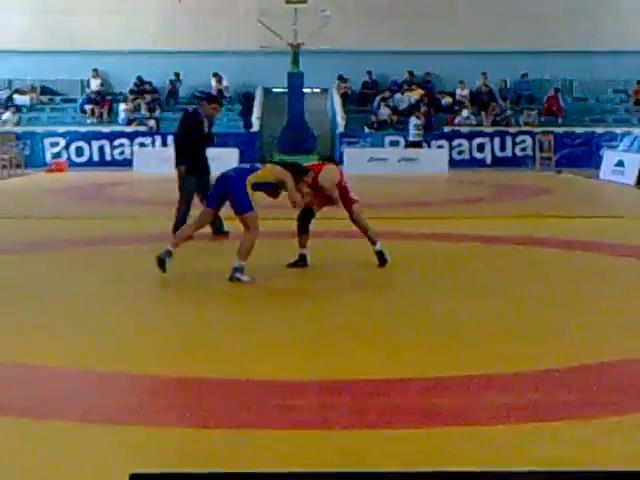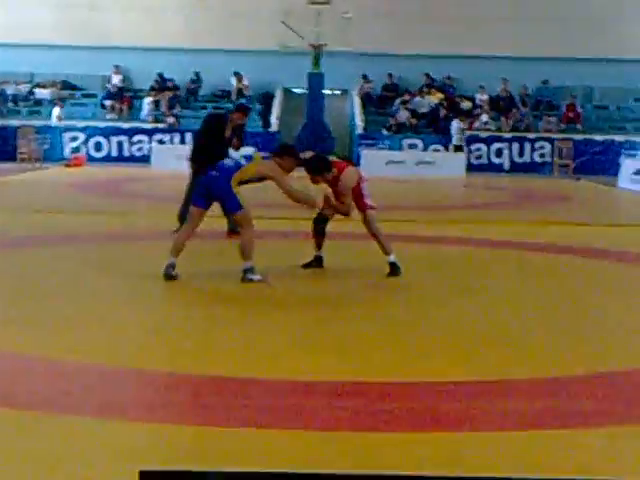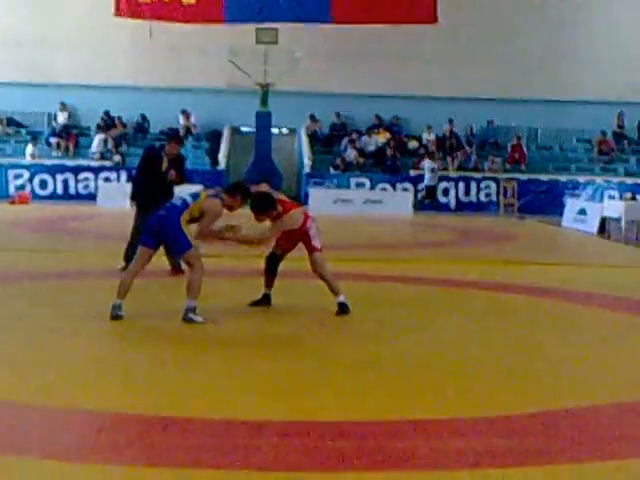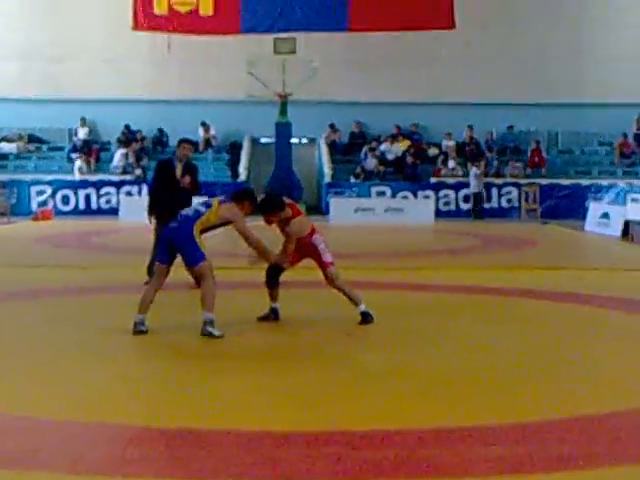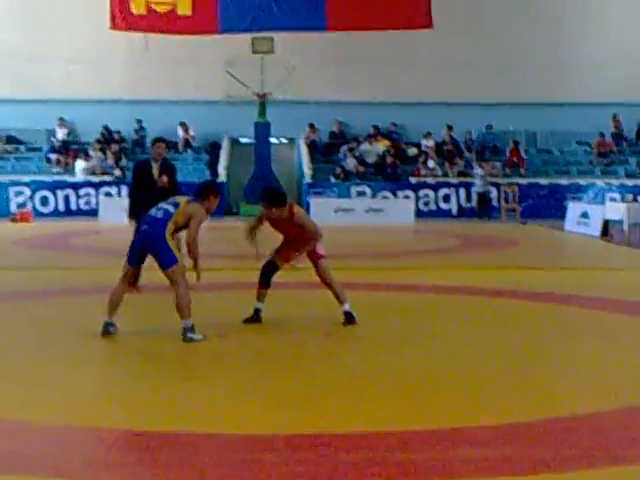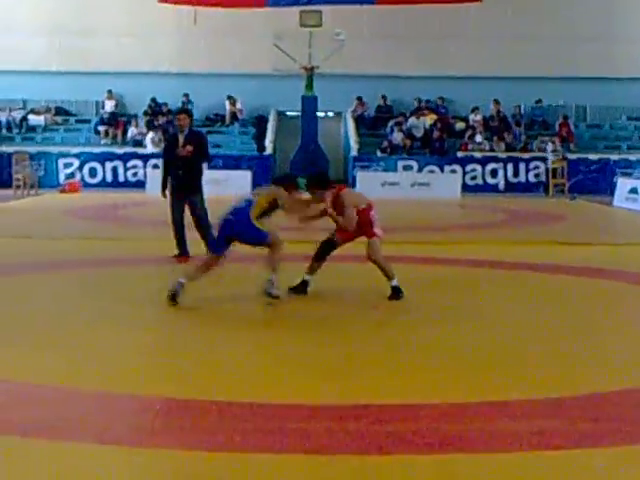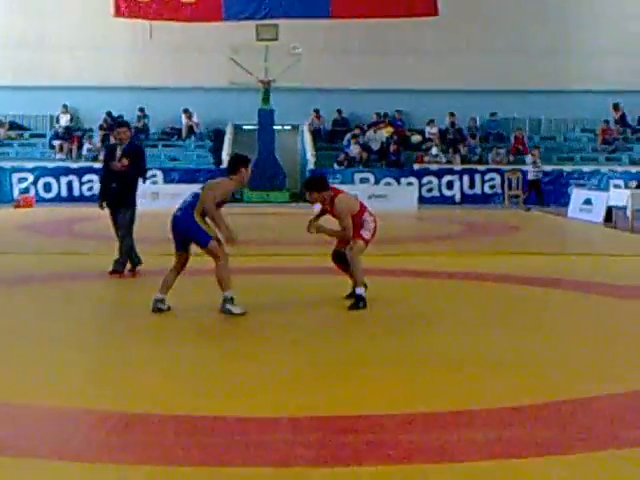
dt=0.7s
person 1, frame 1
left shoulder: (272, 170)
right shoulder: (286, 175)
left elbow: (274, 194)
right elbow: (297, 201)
left hip: (225, 178)
right hip: (239, 184)
left knee: (200, 222)
right knee: (252, 228)
left ankle: (168, 252)
right ankle: (237, 270)
person 1, frame 2
left shoulder: (261, 159)
right shoulder: (272, 168)
right elbow: (292, 193)
right wrist: (318, 204)
left hip: (208, 178)
right hip: (224, 184)
left knee: (190, 225)
right knee: (247, 226)
left ankle: (170, 266)
right ankle: (248, 271)
person 1, frame 3
left shoulder: (213, 193)
right shoulder: (217, 207)
right elbow: (200, 234)
left hip: (156, 217)
right hip: (172, 222)
left knee: (137, 265)
right knee: (196, 265)
left ankle: (117, 307)
right ankle: (190, 311)
person 1, frame 4
left shoulder: (219, 204)
right shoulder: (233, 210)
right elbow: (251, 240)
right wrist: (268, 255)
left hip: (170, 230)
right hip: (186, 233)
left knee: (156, 281)
right knee: (207, 278)
left ankle: (139, 323)
right ankle: (208, 324)
person 1, frame 5
left shoulder: (181, 200)
right shoulder: (199, 210)
right elbow: (191, 239)
right wrist: (196, 262)
left hip: (141, 231)
right hip: (159, 236)
left knee: (125, 282)
right knee: (181, 283)
left ankle: (108, 323)
right ankle: (189, 330)
person 1, frame 6
left shoulder: (266, 193)
right shoulder: (279, 192)
right elbow: (288, 206)
left hip: (228, 223)
right hip: (242, 223)
left knee: (207, 264)
right knee: (276, 243)
left ankle: (180, 285)
right ankle: (271, 285)
person 1, frame 7
left shoulder: (220, 183)
right shoulder: (228, 184)
right elbow: (208, 204)
left wrist: (215, 236)
right wrist: (224, 229)
left hip: (179, 219)
right hip: (190, 219)
left knee: (180, 264)
right knee: (222, 257)
left ankle: (159, 301)
right ankle: (227, 302)
person 2, frame 1
left shoulder: (208, 120)
right shoulder: (189, 116)
right elbow: (179, 140)
left wrist: (210, 138)
right wrist: (180, 163)
left hip: (200, 164)
right hip: (187, 165)
left knee: (208, 196)
right knee: (186, 197)
left ankle: (217, 227)
right ankle: (179, 229)
person 2, frame 2
left shoulder: (239, 126)
right shoulder: (214, 118)
right elbow: (199, 138)
right wrist: (194, 159)
left hip: (220, 163)
right hip: (203, 162)
right knee: (192, 193)
left ankle: (232, 227)
right ankle: (183, 223)
person 2, frame 3
left shoulder: (179, 159)
right shoulder: (150, 152)
left elbow: (181, 179)
right elbow: (139, 174)
left wrist: (175, 177)
right wrist: (134, 196)
left hip: (165, 201)
right hip: (145, 200)
right knee: (137, 232)
left ankle: (176, 265)
right ankle: (129, 262)
person 2, frame 4
left shoulder: (192, 168)
right shoulder: (163, 165)
left elbow: (196, 190)
right elbow: (155, 187)
left wrist: (190, 185)
right wrist: (152, 210)
right hip: (164, 212)
right ankle: (153, 276)
person 2, frame 5
left shoulder: (170, 167)
right shoulder: (139, 166)
left elbow: (176, 190)
right elbow: (133, 190)
left wrist: (167, 184)
right wrist: (132, 212)
right hip: (144, 213)
right ankle: (133, 280)
person 2, frame 6
left shoulder: (198, 136)
right shoulder: (170, 138)
left elbow: (205, 156)
right elbow: (166, 163)
left wrist: (189, 154)
right wrist: (164, 185)
left hip: (193, 185)
right hip: (176, 185)
left knee: (201, 218)
right knee: (177, 221)
right ankle: (183, 251)
person 2, frame 7
left shoulder: (137, 150)
right shoulder: (110, 149)
left elbow: (142, 172)
right elbow: (105, 173)
left wrist: (124, 169)
right wrist: (102, 196)
left hip: (127, 199)
right hip: (112, 198)
left knee: (124, 233)
right knee: (122, 234)
left ankle: (120, 266)
right ankle: (134, 261)
person 3, frame 1
left shoulder: (323, 181)
left elbow: (336, 200)
left hip: (341, 185)
right hip: (323, 189)
left knee: (357, 218)
right knee: (303, 217)
left ankle: (378, 251)
right ankle: (303, 257)
person 3, frame 2
left shoulder: (343, 181)
right shoulder: (325, 165)
left elbow: (347, 210)
right elbow: (308, 155)
left wrist: (331, 203)
left hip: (358, 190)
right hip: (340, 192)
left knee: (371, 226)
right knee: (319, 221)
left ankle: (393, 263)
right ankle: (318, 258)
person 3, frame 3
left shoulder: (283, 222)
right shoulder: (272, 197)
left elbow: (258, 240)
right elbow: (261, 187)
left wrist: (232, 236)
left hip: (307, 230)
right hip: (291, 231)
left knee: (318, 269)
right knee: (272, 260)
left ankle: (342, 302)
right ankle: (267, 296)
person 3, frame 4
left shoulder: (292, 227)
right shoulder: (282, 203)
left elbow: (285, 256)
right elbow: (267, 202)
left hip: (314, 245)
right hip: (298, 245)
left knee: (334, 281)
right knee: (272, 271)
left ankle: (364, 312)
right ankle: (274, 311)
person 3, frame 5
left shoulder: (297, 213)
right shoulder: (266, 213)
left elbow: (317, 235)
right elbow: (253, 228)
left wrist: (302, 252)
right wrist: (251, 236)
left hip: (308, 242)
right hip: (290, 243)
left knee: (325, 275)
right knee: (266, 270)
left ankle: (347, 312)
right ankle: (257, 312)
person 3, frame 6
left shoulder: (345, 197)
right shoulder: (329, 196)
left elbow: (350, 226)
right elbow: (326, 212)
left wrist: (331, 213)
right wrist: (310, 217)
left hip: (369, 222)
right hip: (352, 222)
left knee: (373, 255)
right knee: (325, 247)
left ankle: (395, 286)
right ankle: (304, 283)
person 3, frame 7
left shoulder: (339, 203)
right shoulder: (326, 196)
left elbow: (348, 234)
right elbow: (326, 208)
left wrist: (323, 230)
right wrist: (315, 219)
left hip: (365, 224)
right hip: (353, 223)
left knee: (351, 254)
right knee: (337, 256)
left ankle: (360, 296)
right ankle: (359, 285)
